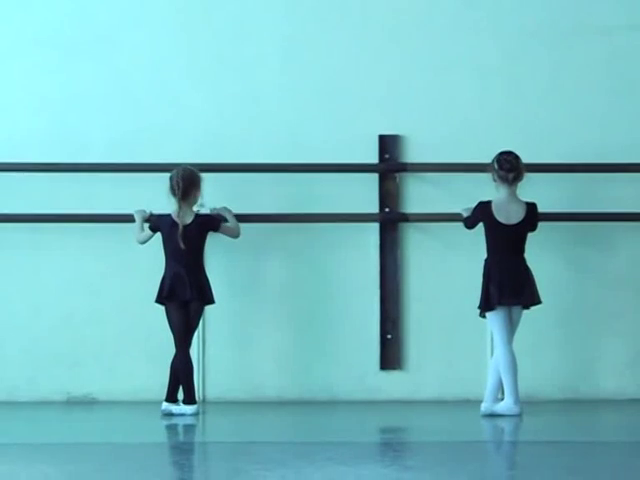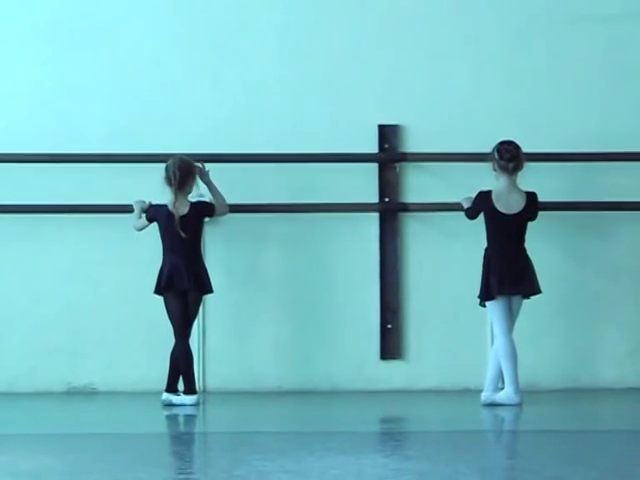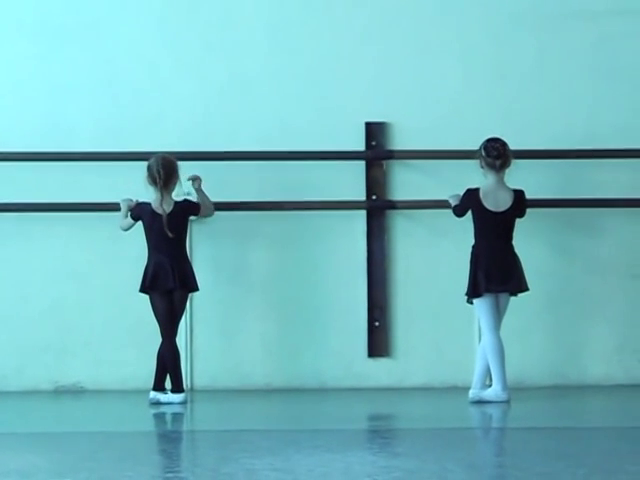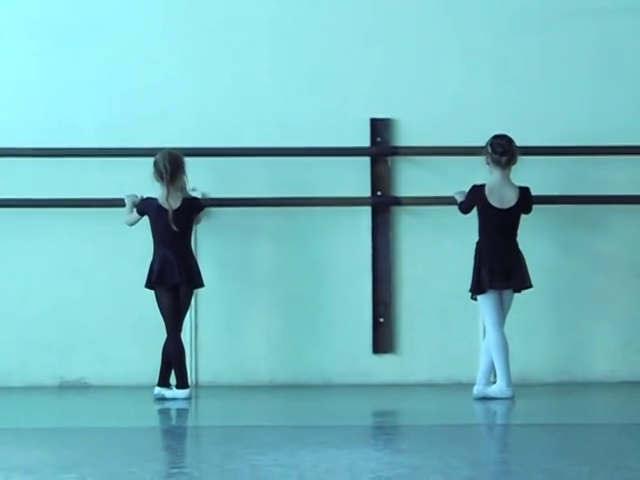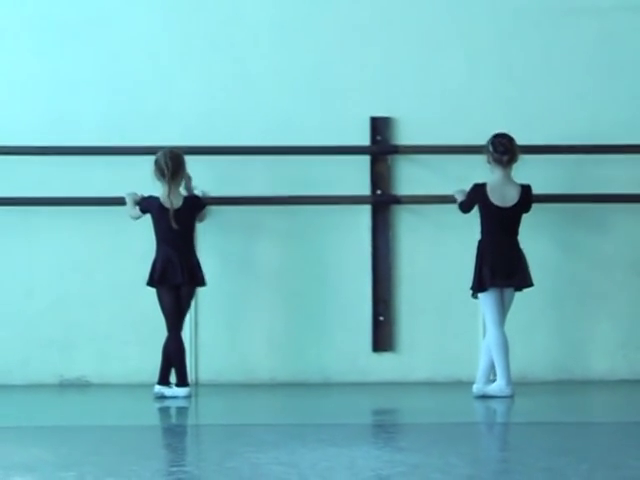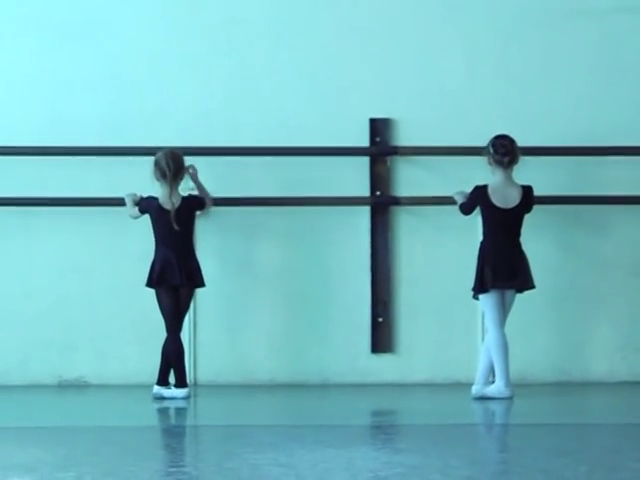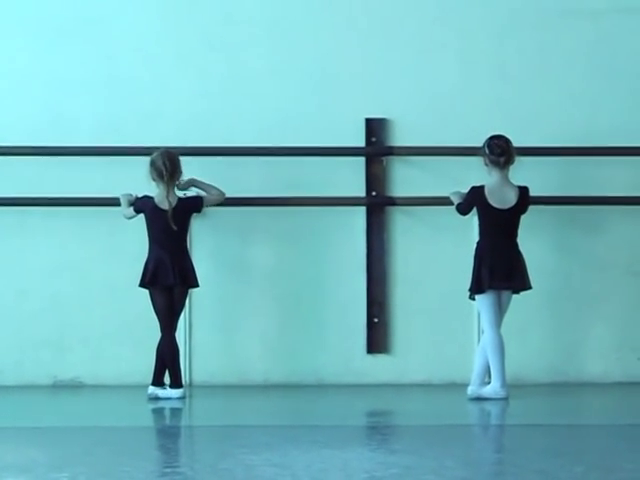
dt=0.4s
person 1, frame 1
left shoulder: (485, 208)
right shoulder: (529, 210)
left elbow: (469, 223)
left wrist: (466, 213)
left hip: (495, 280)
right hip: (519, 279)
left knee: (501, 343)
right knee: (503, 344)
left ankle: (512, 401)
right ankle: (490, 400)
person 1, frame 2
left shoulder: (485, 198)
right shoulder: (530, 199)
left elbow: (471, 214)
left wrist: (467, 203)
left hip: (495, 269)
right hip: (519, 269)
left knee: (502, 332)
right knee: (503, 332)
left ankle: (512, 390)
right ankle: (490, 389)
person 1, frame 3
left shoulder: (473, 196)
right shoulder: (517, 197)
left elbow: (458, 211)
left wrist: (454, 200)
left hip: (482, 267)
right hip: (506, 267)
left knee: (489, 330)
right knee: (490, 330)
left ankle: (500, 388)
right ankle: (477, 387)
person 1, frame 4
left shoulder: (478, 192)
right shoulder: (523, 194)
left elbow: (464, 208)
left wrist: (460, 197)
left hip: (486, 263)
right hip: (510, 264)
left knee: (493, 326)
right knee: (494, 327)
left ankle: (504, 384)
right ankle: (482, 383)
person 1, frame 5
left shoulder: (480, 190)
right shoulder: (524, 192)
left elbow: (464, 207)
left wrist: (460, 196)
left hip: (488, 261)
right hip: (512, 262)
left knee: (493, 325)
right knee: (494, 325)
left ankle: (504, 382)
right ankle: (482, 381)
person 1, frame 6
left shoulder: (481, 192)
right shoulder: (526, 193)
left elbow: (466, 209)
left wrist: (460, 197)
left hip: (490, 263)
right hip: (513, 263)
left knee: (494, 326)
right knee: (495, 326)
left ankle: (502, 384)
right ankle: (481, 382)
person 1, frame 7
left shoulder: (478, 193)
right shoulder: (522, 194)
left elbow: (463, 210)
left wrist: (456, 198)
left hip: (486, 263)
right hip: (510, 264)
left knee: (490, 327)
right knee: (491, 327)
left ankle: (498, 385)
right ankle: (476, 383)
person 2, frame 1
left shoulder: (162, 221)
right shoulder: (205, 221)
left elbow: (140, 239)
right elbow: (236, 232)
left wrist: (139, 219)
right wrist: (225, 213)
left hip: (172, 287)
right hip: (196, 288)
left knee: (181, 346)
right knee: (183, 346)
left ankle: (190, 402)
right ankle: (171, 400)
person 2, frame 2
left shoulder: (158, 211)
right shoulder: (199, 209)
left elbow: (137, 226)
right elbow: (224, 208)
left wrist: (138, 209)
right wrist: (208, 181)
left hip: (170, 277)
right hip: (194, 278)
left knee: (181, 336)
right knee: (182, 336)
left ankle: (190, 392)
right ankle: (171, 391)
person 2, frame 3
left shoulder: (143, 210)
right shoulder: (186, 207)
left elbow: (123, 226)
right elbow: (210, 210)
left wrist: (125, 208)
right wrist: (198, 188)
left hip: (156, 276)
right hip: (180, 276)
left knee: (167, 335)
right knee: (169, 335)
left ankle: (177, 390)
right ankle: (158, 389)
person 2, frame 4
left shoulder: (149, 205)
right shoulder: (192, 204)
left elbow: (129, 221)
left wrist: (130, 203)
right wrist: (184, 191)
left hip: (162, 271)
right hip: (186, 271)
left knee: (172, 330)
right knee: (174, 330)
left ankle: (182, 386)
right ankle: (163, 384)
person 2, frame 5
left shoulder: (152, 204)
right shoulder: (192, 203)
left elbow: (134, 214)
left wrist: (131, 201)
right wrist: (189, 189)
left hip: (164, 270)
right hip: (188, 270)
left knee: (173, 329)
right knee: (175, 328)
left ankle: (182, 384)
right ankle: (163, 383)
person 2, frame 6
left shoulder: (150, 204)
right shoulder: (190, 203)
left elbow: (132, 213)
right elbow: (209, 201)
left wrist: (130, 200)
right wrist: (196, 179)
left hip: (163, 271)
right hip: (186, 271)
left knee: (172, 329)
right knee: (174, 329)
left ankle: (181, 385)
right ankle: (162, 384)
person 2, frame 7
left shoulder: (146, 204)
right shoulder: (188, 204)
left elbow: (127, 214)
right elbow: (220, 195)
left wrist: (125, 201)
right wrist: (194, 183)
left hip: (157, 271)
right hip: (181, 271)
left knee: (167, 330)
right knee: (169, 330)
left ankle: (176, 385)
right ankle: (157, 384)
